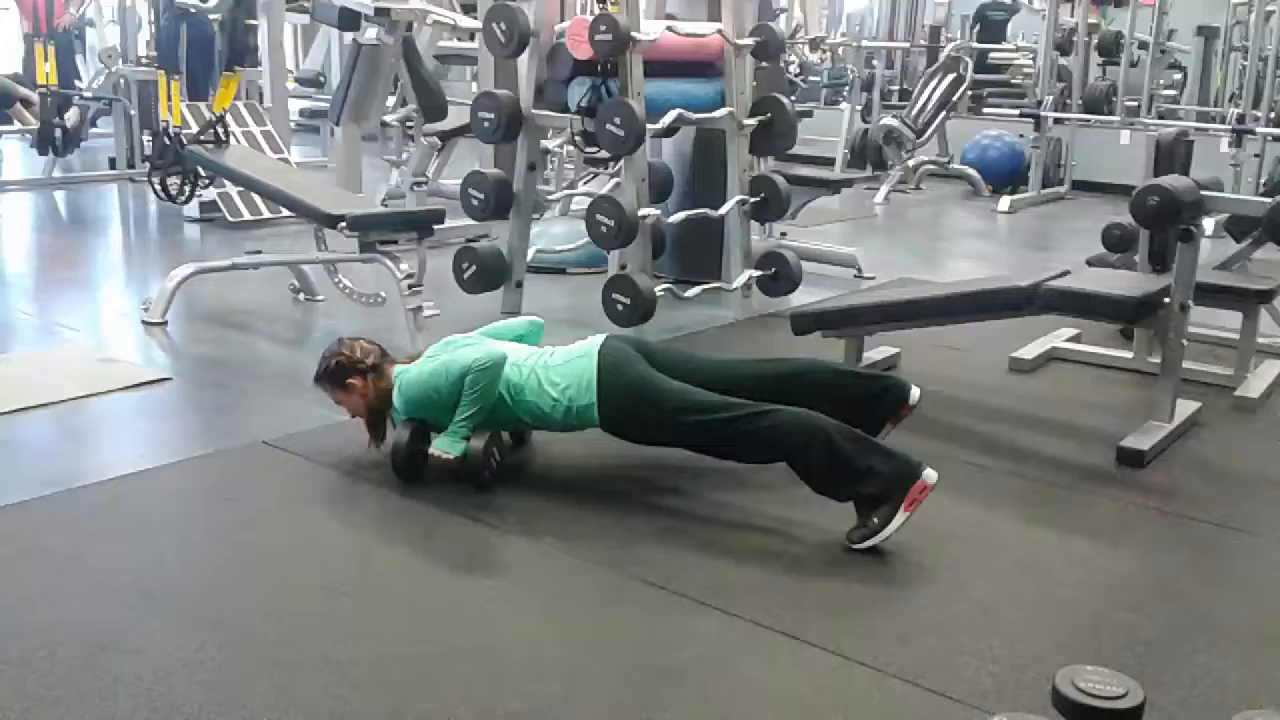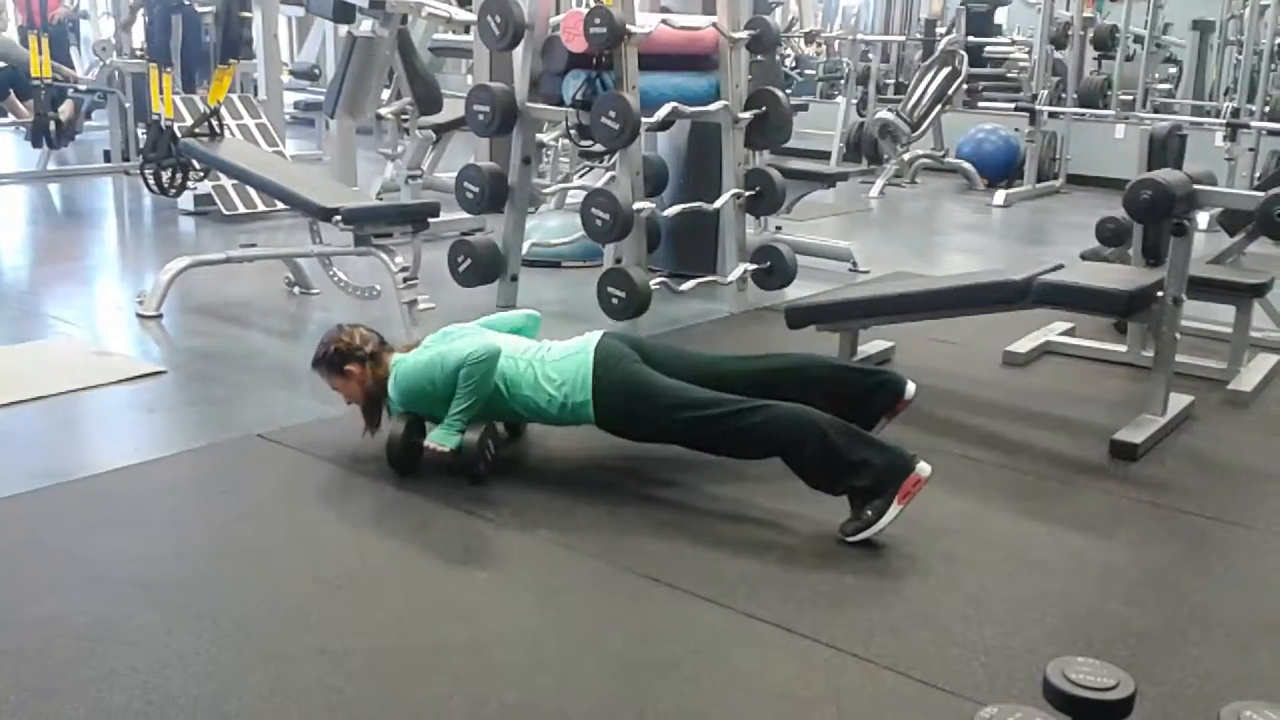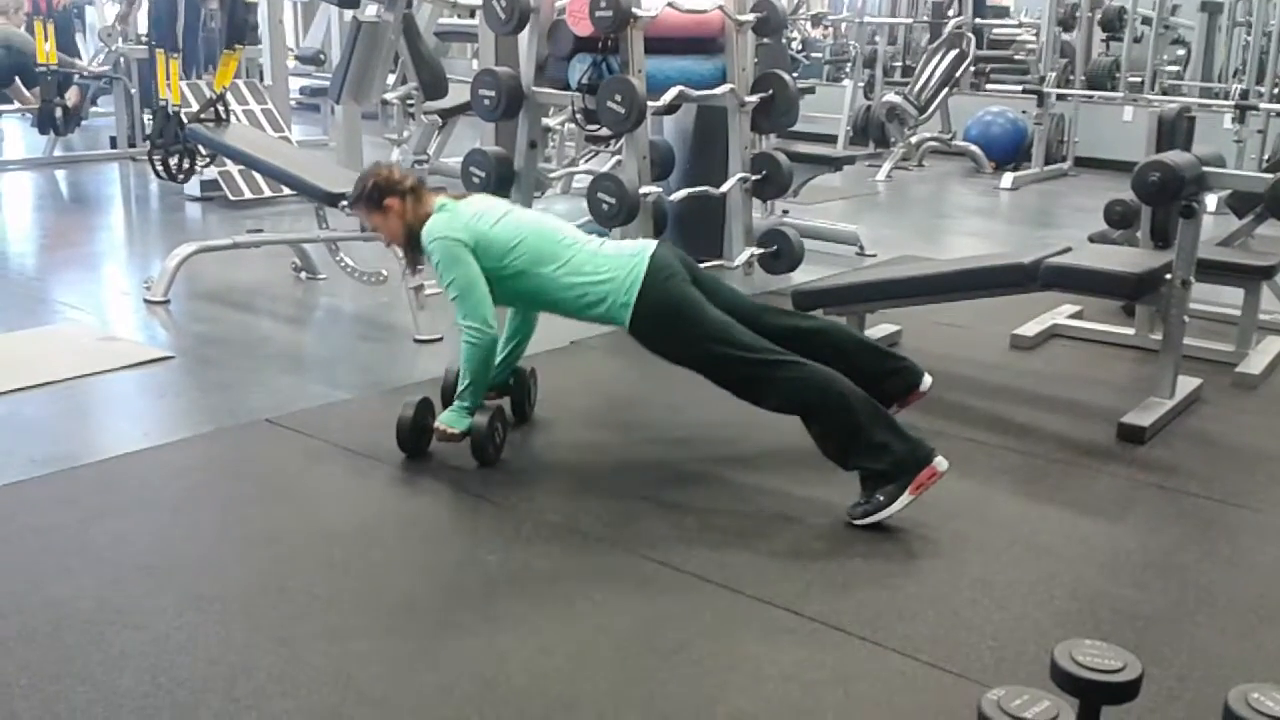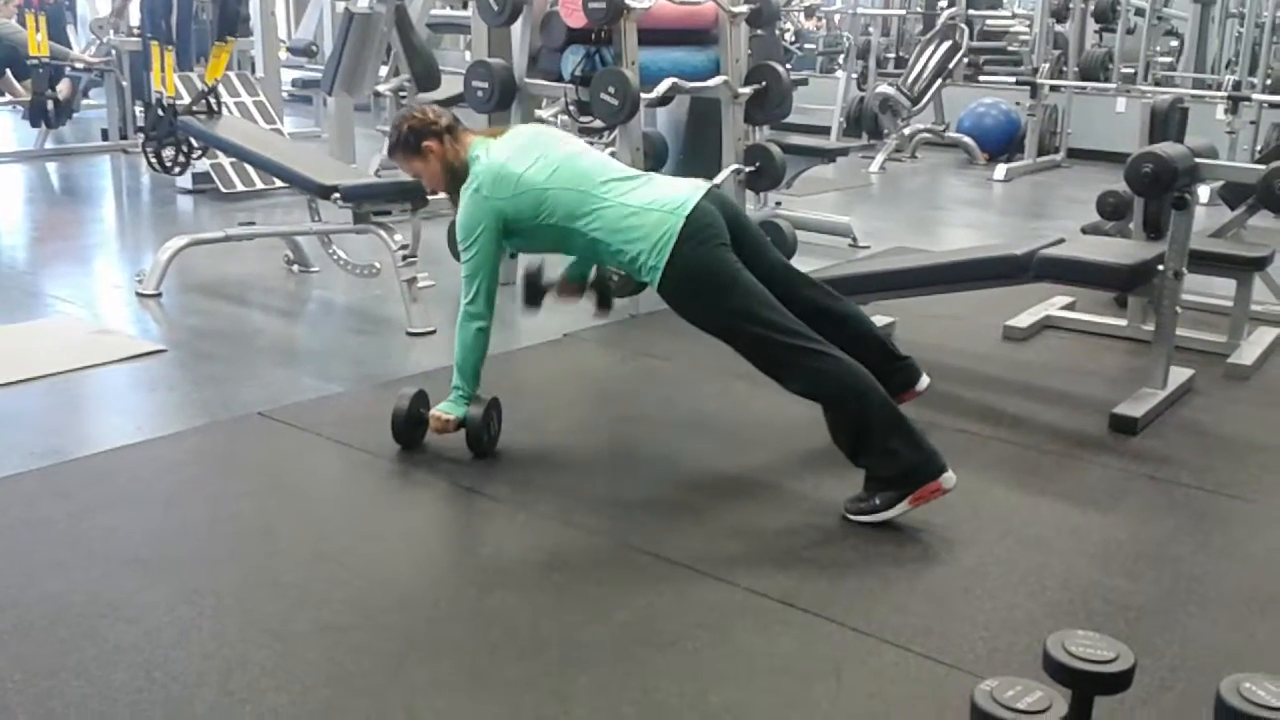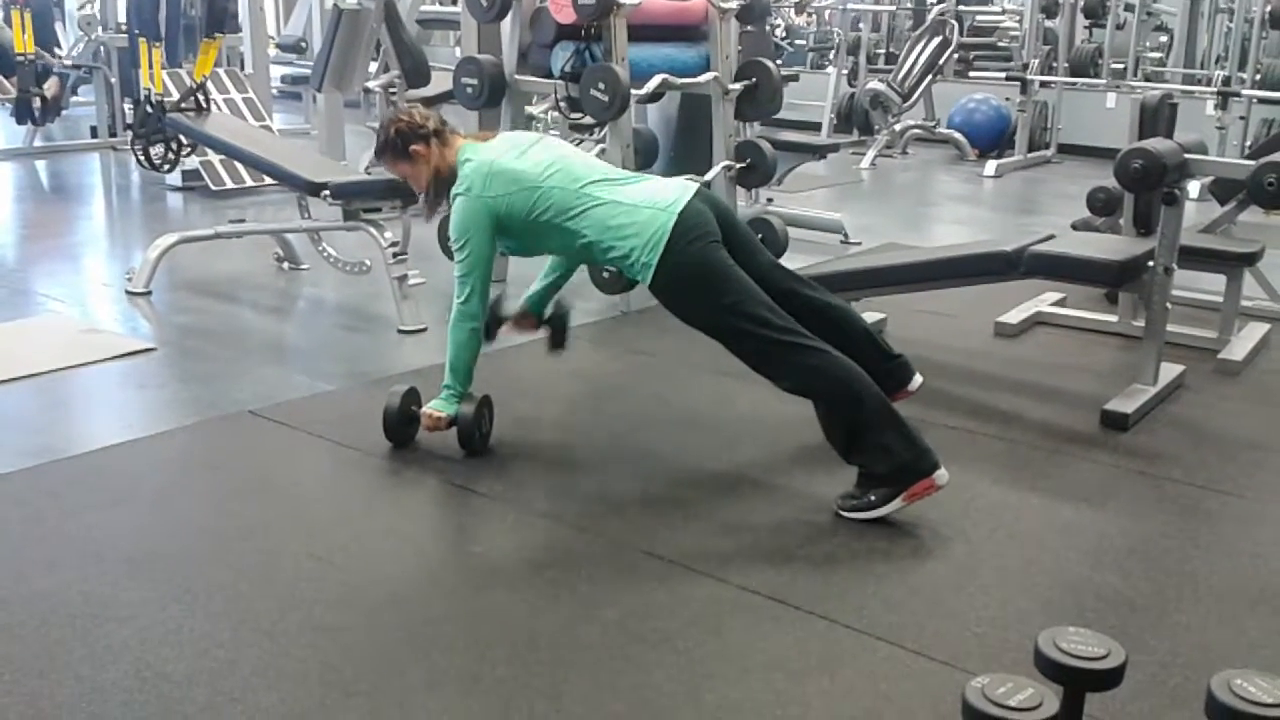
dt=0.7s
person 1, frame 1
left shoulder: (409, 392)
right shoulder: (433, 356)
left elbow: (489, 360)
right elbow: (529, 323)
left wrist: (458, 432)
left hip: (603, 390)
right hip: (605, 353)
left knee: (739, 422)
right knee: (745, 381)
left ankle: (890, 478)
right ankle: (884, 395)
person 1, frame 2
left shoulder: (404, 380)
right shoulder: (432, 342)
left elbow: (483, 353)
right elbow: (529, 318)
left wrist: (452, 426)
left hip: (598, 388)
right hip: (603, 348)
left knee: (735, 418)
right knee: (741, 375)
left ankle: (884, 472)
right ankle: (880, 390)
person 1, frame 3
left shoulder: (442, 234)
right shoulder: (472, 206)
left elbow: (479, 329)
right elbow: (526, 295)
left wrist: (463, 409)
right wrist: (499, 377)
left hip: (641, 298)
right hip: (652, 261)
left knee: (770, 370)
right knee: (776, 327)
left ankle: (901, 465)
right ankle: (897, 380)
person 1, frame 4
left shoulder: (480, 198)
right shoulder: (529, 133)
left elbow: (476, 305)
left wrist: (459, 399)
right wrist: (580, 268)
left hip: (677, 251)
right hip: (700, 203)
left knee: (795, 352)
right knee: (802, 298)
left ankle: (910, 472)
right ankle: (898, 377)
person 1, frame 5
left shoulder: (471, 196)
right shoulder: (513, 141)
left elbow: (469, 302)
left wrist: (452, 396)
right wrist: (540, 298)
left hip: (669, 248)
right hip: (689, 202)
left knee: (786, 346)
right knee: (791, 295)
left ankle: (902, 468)
right ankle: (891, 374)
